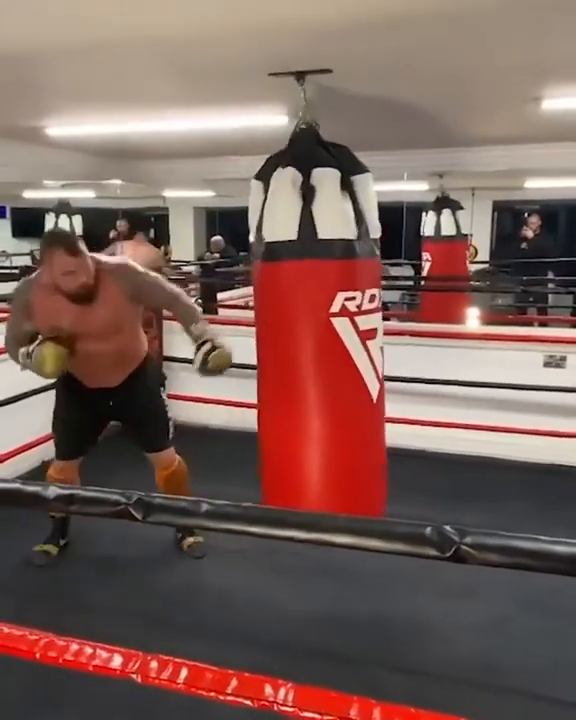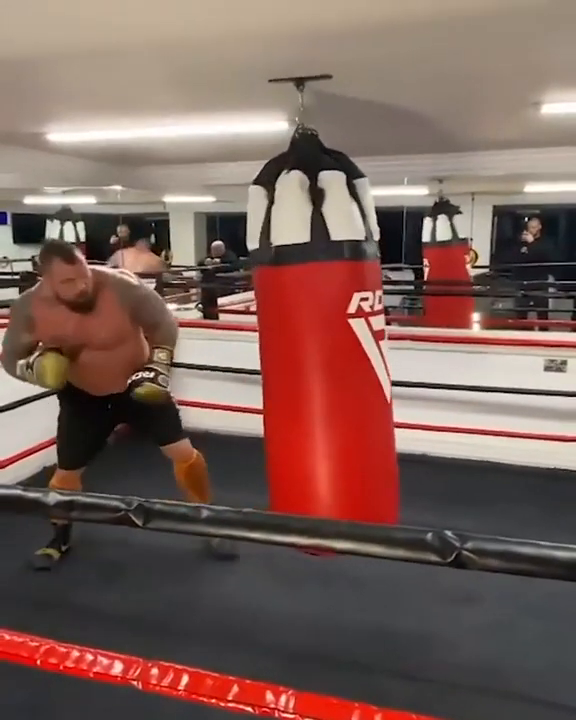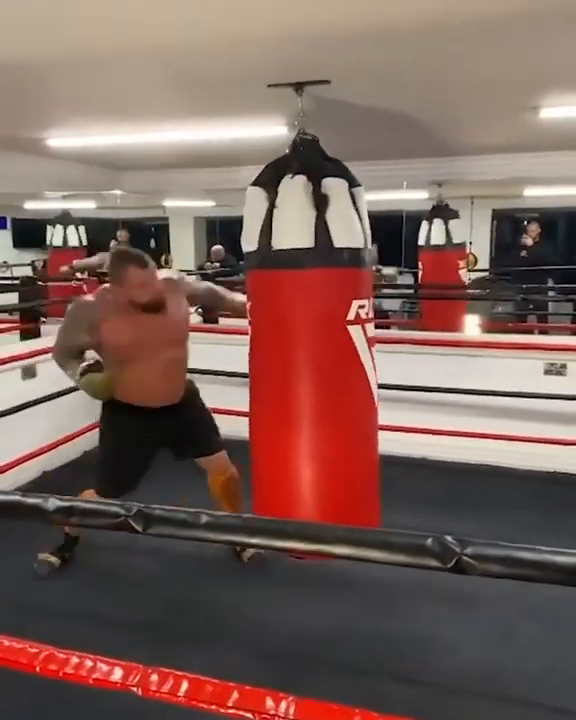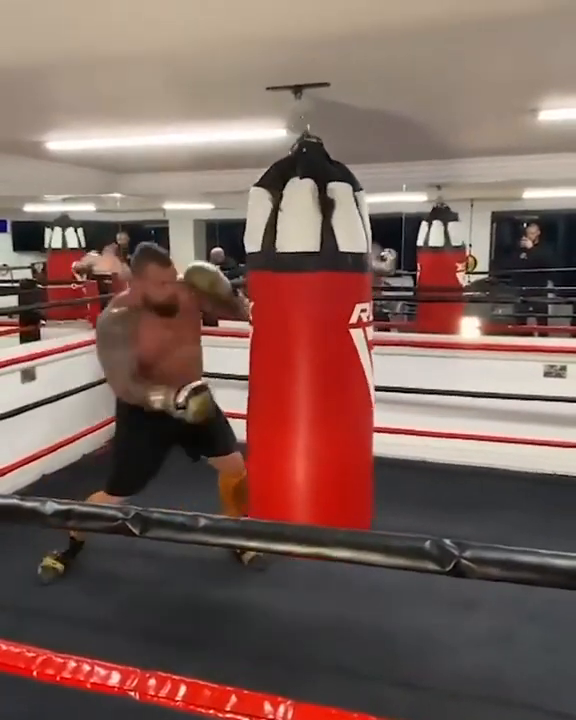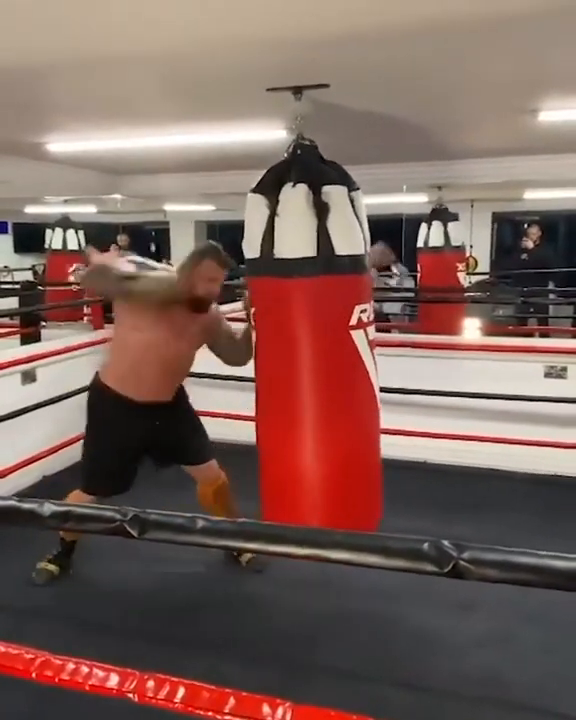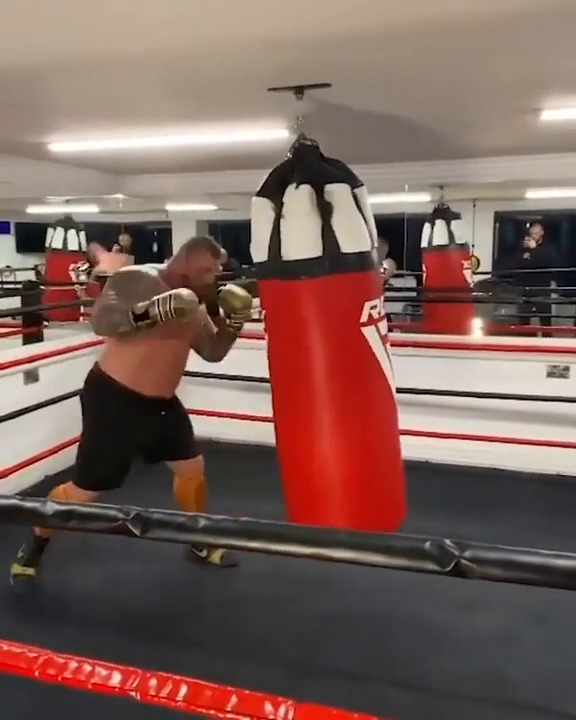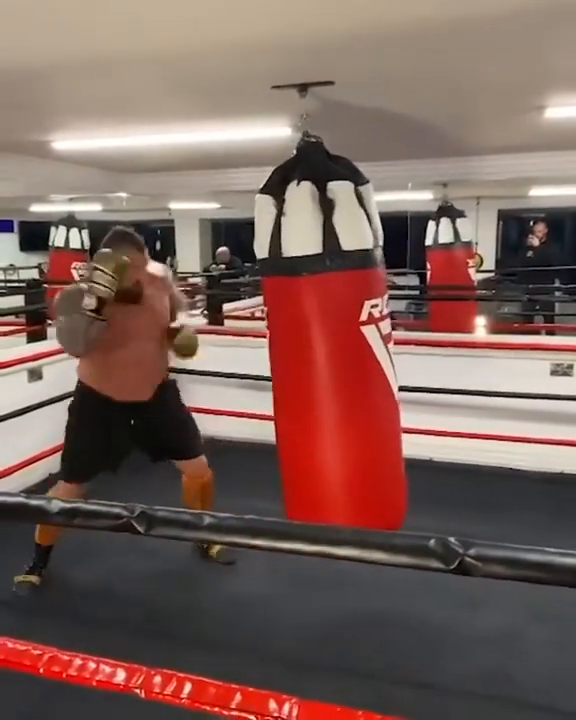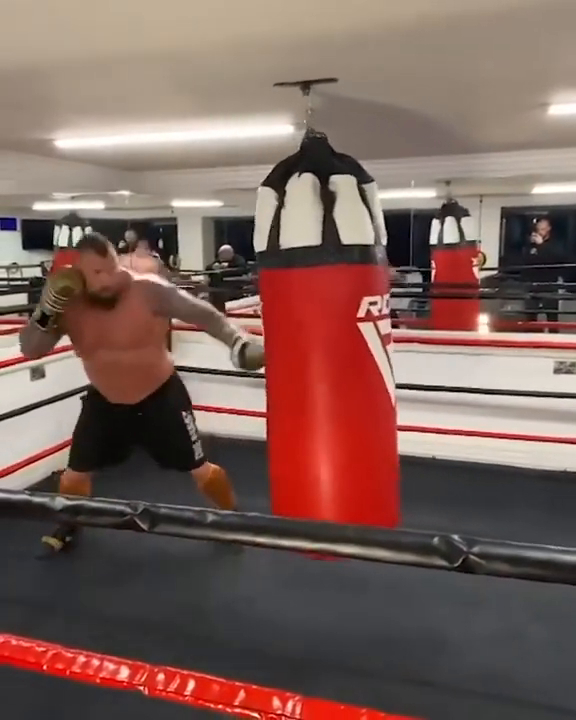
dt=0.3s
person 1, frame 1
left shoulder: (120, 274)
right shoulder: (30, 295)
left elbow: (174, 300)
right elbow: (14, 344)
left wrist: (203, 338)
right wrist: (35, 356)
left hip: (135, 376)
right hip: (77, 384)
left knee: (163, 457)
right knee: (65, 463)
left ankle: (183, 525)
right ankle: (59, 530)
person 1, frame 2
left shoulder: (120, 286)
right shoulder: (30, 308)
left elbow: (164, 323)
left wrist: (157, 367)
right wrist: (36, 369)
left hip: (138, 383)
right hip: (82, 395)
left knee: (182, 451)
right knee: (68, 471)
right ankle: (60, 536)
person 1, frame 3
left shoulder: (171, 285)
right shoulder: (93, 310)
left elbow: (208, 293)
right elbow: (64, 350)
left wrist: (243, 304)
right wrist: (82, 371)
left hip: (182, 400)
right hip: (129, 412)
left knee: (222, 466)
right knee: (108, 492)
right ankle: (66, 541)
person 1, frame 4
left shoulder: (187, 290)
right shoulder: (116, 321)
left elbow: (237, 311)
right elbow: (124, 385)
left wrist: (222, 290)
right wrist: (174, 400)
left hip: (194, 401)
right hip: (143, 412)
left knee: (234, 466)
right knee: (116, 494)
right ankle: (70, 546)
person 1, frame 5
left shoulder: (207, 313)
right shoulder: (146, 273)
left elbow: (236, 356)
right elbow: (97, 274)
left wrist: (252, 332)
right wrist: (138, 283)
left hip: (167, 406)
right hip: (116, 405)
left knee: (210, 473)
right knee: (91, 492)
right ankle: (64, 550)
person 1, frame 6
left shoulder: (194, 307)
right shoulder: (137, 279)
left elbow: (214, 352)
right elbow: (103, 320)
left wrist: (235, 319)
right wrist: (154, 311)
left hip: (161, 401)
right hip: (114, 397)
left knee: (193, 468)
right knee: (85, 489)
left ankle: (198, 542)
right ankle: (35, 544)
person 1, frame 7
left shoulder: (158, 279)
right shoulder: (80, 295)
left elbow: (176, 311)
right elbow: (74, 344)
left wrist: (180, 332)
right wrist: (98, 296)
left hip: (156, 396)
right hip: (99, 402)
left knee: (197, 466)
right knee: (71, 486)
right ankle: (40, 559)
person 1, frame 8
left shoulder: (149, 290)
right shoulder: (67, 296)
left elbow: (199, 312)
right elbow: (30, 347)
left wrist: (238, 339)
right wrist: (49, 309)
left hip: (160, 396)
right hip: (105, 399)
left knee: (199, 470)
right knee: (75, 474)
right ankle: (69, 526)
